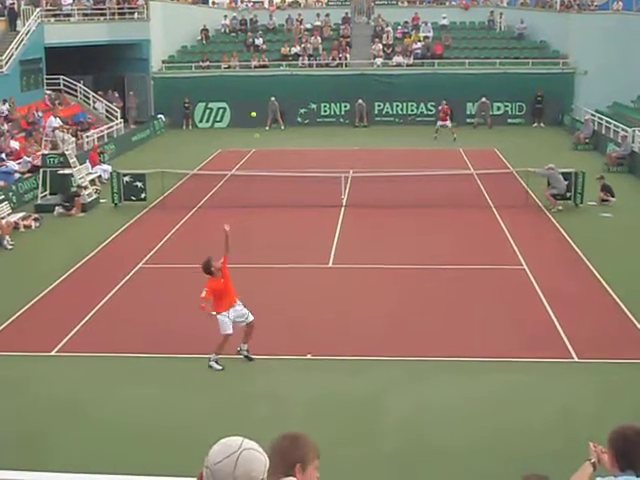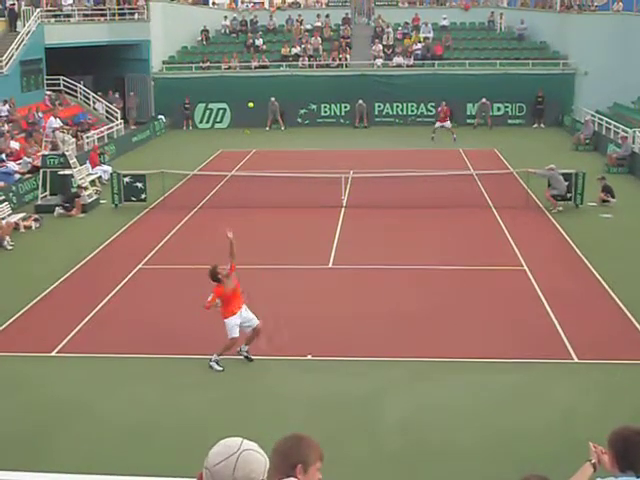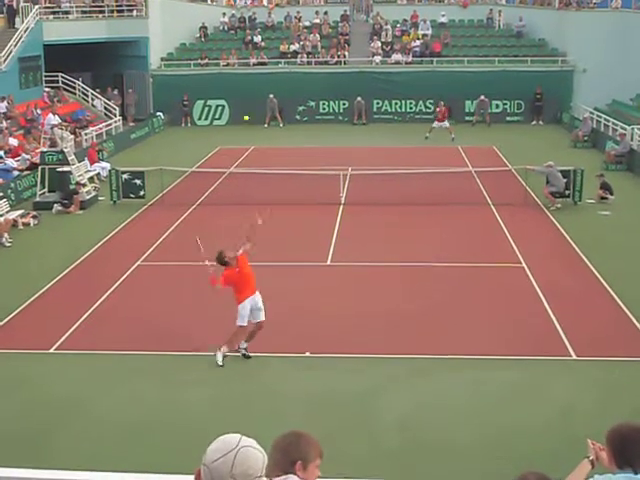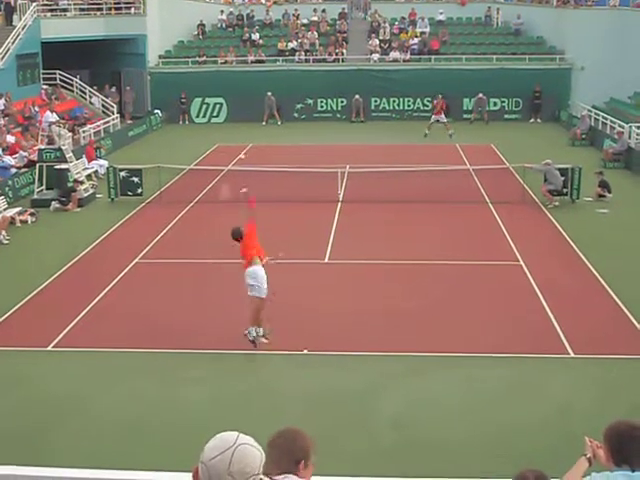
dt=0.2s
person 1, frame 1
left shoulder: (223, 269)
right shoulder: (210, 285)
left elbow: (226, 251)
right elbow: (202, 301)
left wrist: (227, 234)
right wrist: (209, 310)
left hip: (235, 305)
right hip: (223, 311)
left knee: (251, 324)
right knee: (227, 336)
left ankle: (243, 348)
right ankle: (213, 359)
person 1, frame 2
left shoulder: (231, 275)
right shoulder: (217, 291)
left elbow: (232, 257)
right elbow: (206, 306)
left wrist: (231, 241)
right wrist: (214, 302)
left hip: (242, 309)
right hip: (231, 315)
left knee: (257, 329)
right knee: (233, 340)
left ankle: (244, 348)
right ankle: (214, 359)
person 1, frame 3
left shoulder: (240, 259)
right shoulder: (226, 274)
left elbow: (249, 243)
right elbow: (215, 286)
left wrist: (254, 226)
right wrist: (212, 277)
left hip: (255, 297)
right hip: (244, 301)
left knee: (259, 325)
right knee: (241, 328)
left ankle: (242, 345)
right ankle: (222, 351)
person 1, frame 4
left shoulder: (243, 245)
right shoulder: (249, 238)
right elbow: (251, 214)
left wrist: (262, 261)
right wrist: (248, 197)
left hip: (253, 271)
right hip: (256, 271)
left knee: (260, 301)
right knee: (259, 301)
left ankle: (259, 331)
right ankle: (252, 330)
